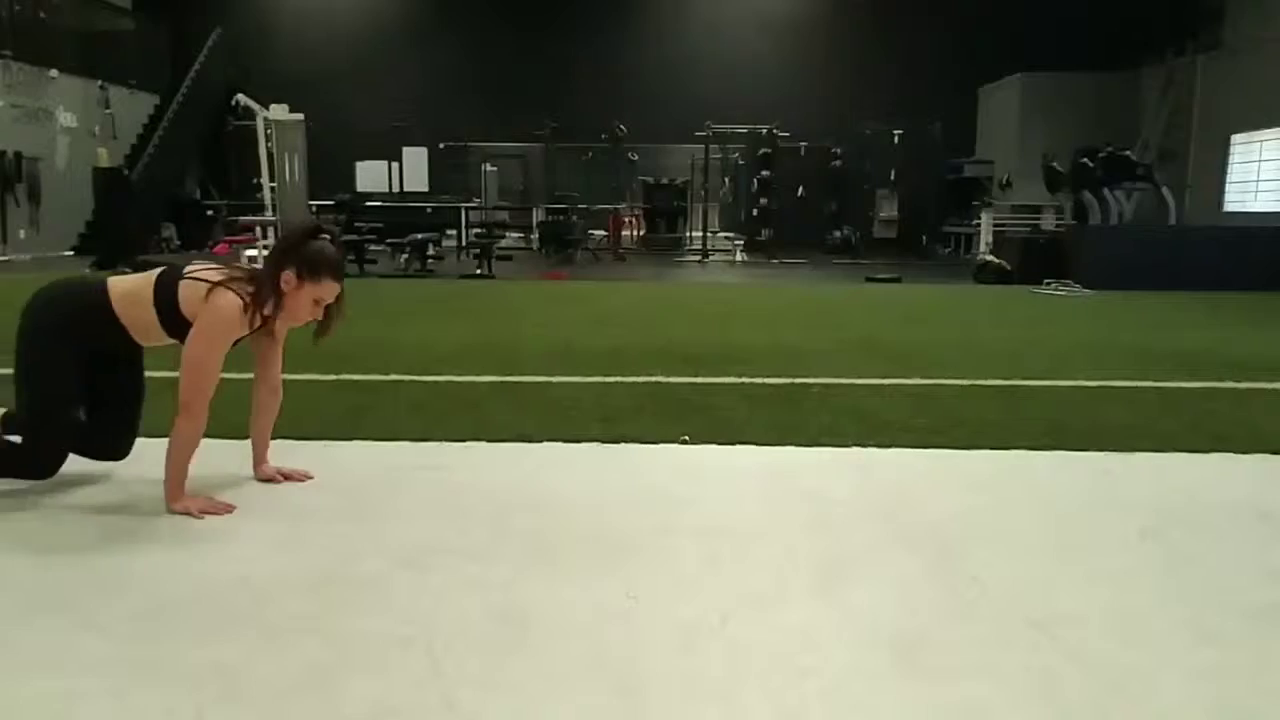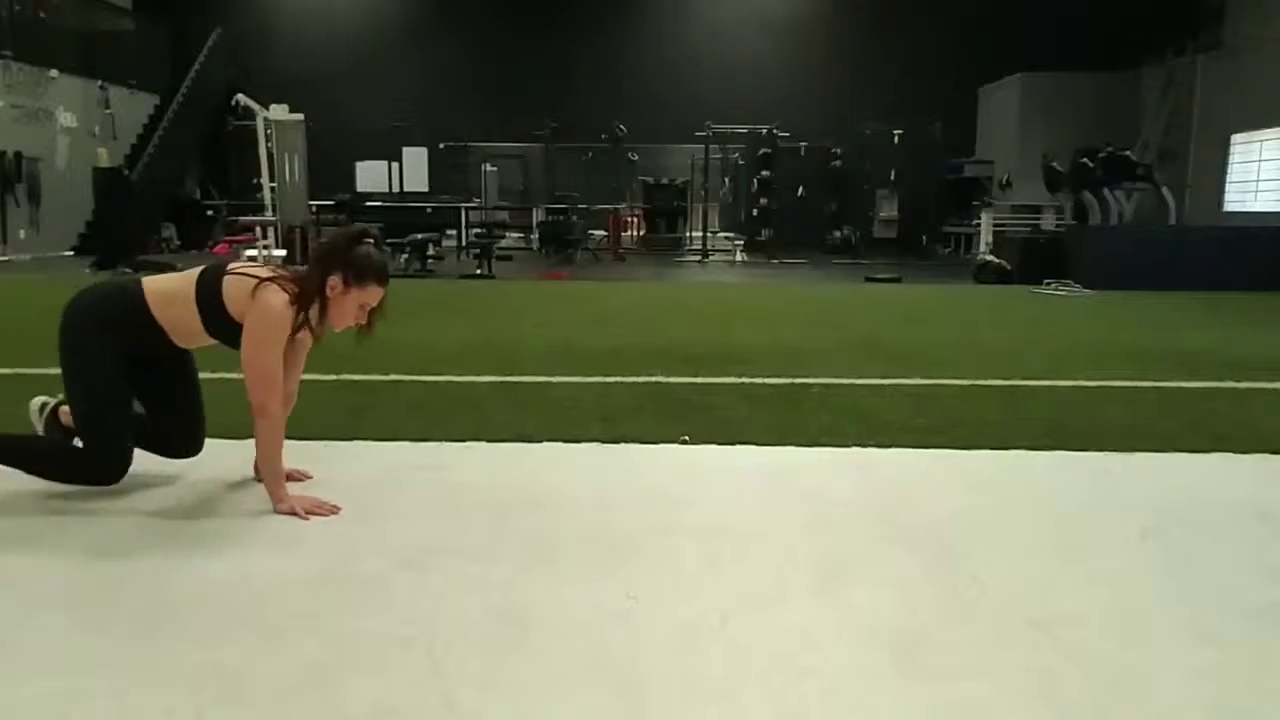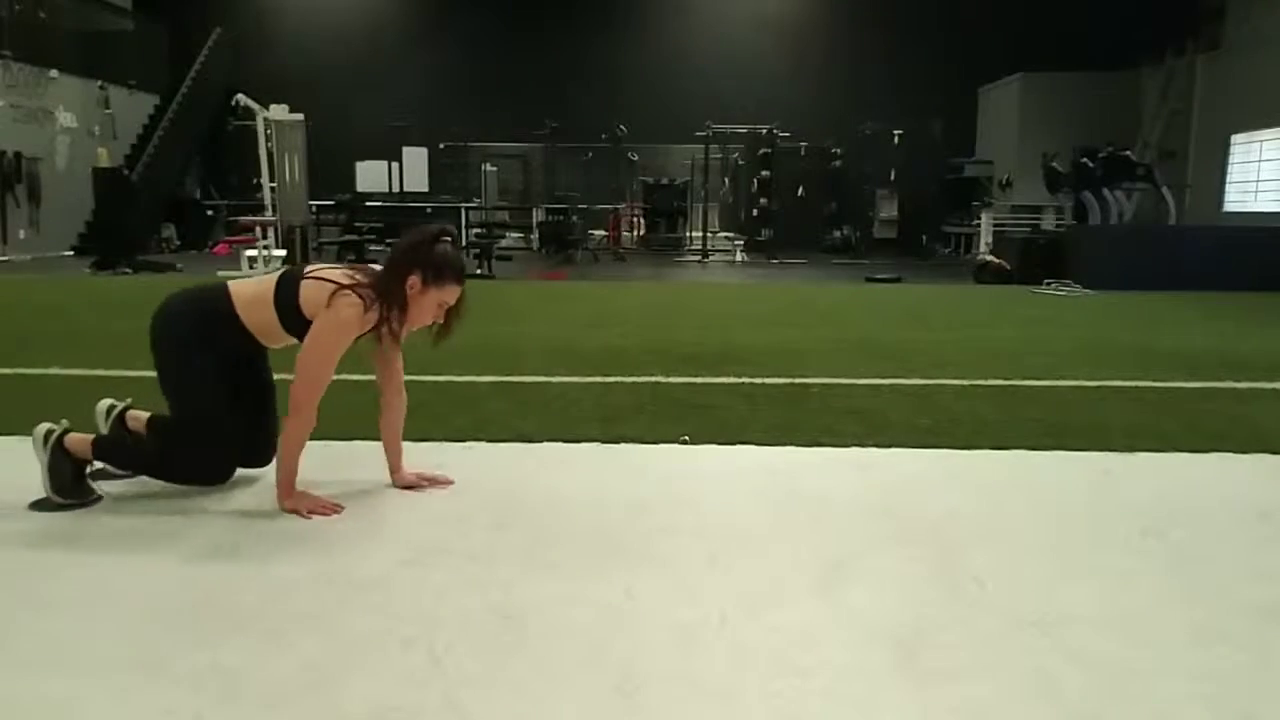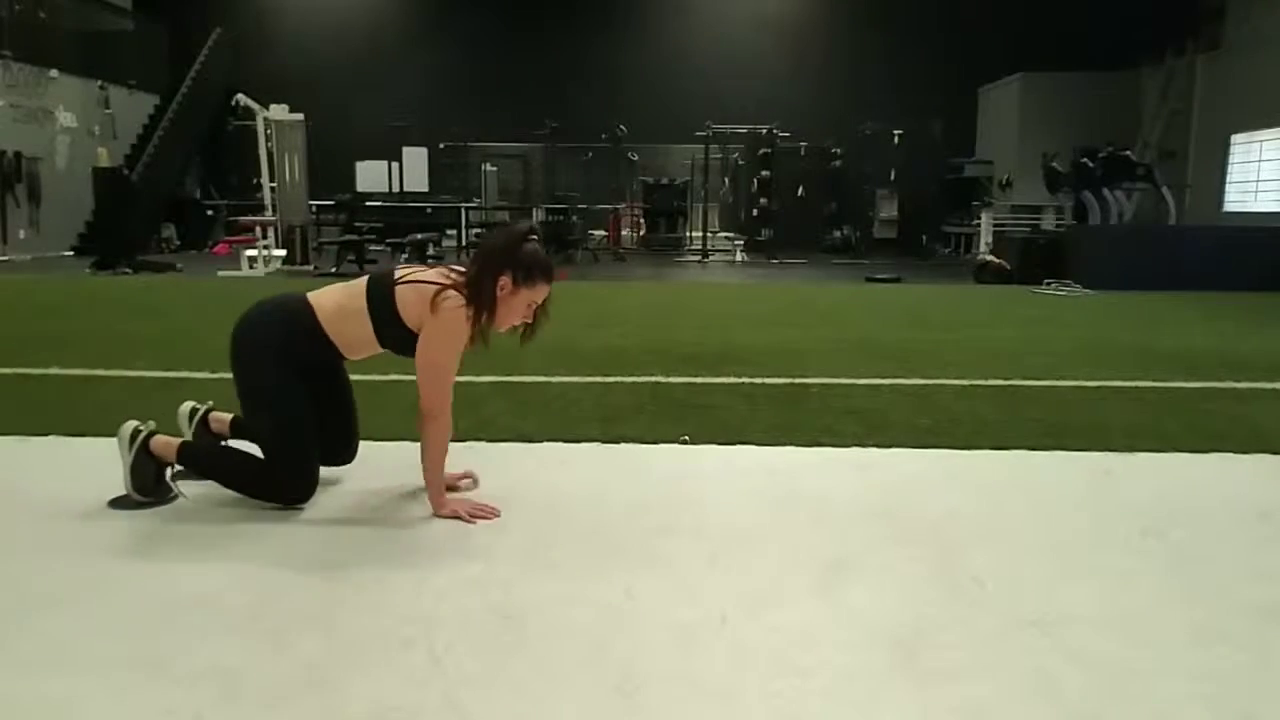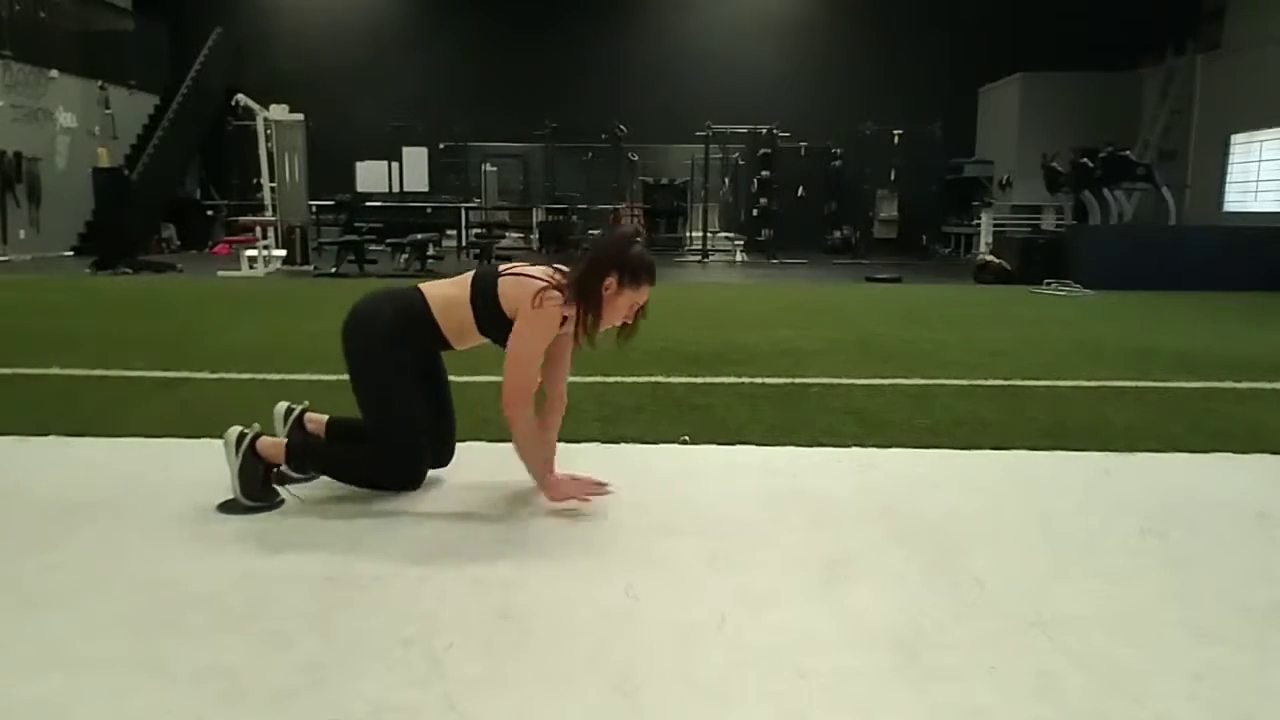
dt=0.3s
person 1, frame 1
left shoulder: (274, 303)
right shoulder: (228, 307)
left elbow: (269, 387)
right elbow: (191, 408)
left wrist: (261, 463)
right wrist: (176, 495)
left hip: (113, 334)
right hip: (61, 320)
left knee: (110, 445)
right knee: (42, 460)
person 1, frame 2
left shoulder: (309, 304)
right shoulder: (274, 304)
left elbow: (287, 392)
right elbow: (267, 408)
left wrist: (266, 463)
right wrist: (280, 495)
left hip: (153, 332)
right hip: (100, 323)
left knee: (183, 442)
right knee: (105, 464)
left ankle: (63, 416)
person 1, frame 3
left shoulder: (387, 300)
right shoulder: (349, 307)
left elbow: (392, 392)
right elbow: (302, 407)
left wrist: (398, 471)
right wrist: (288, 492)
left hip: (230, 334)
right hip: (186, 327)
left knee: (255, 450)
right knee: (213, 463)
left ankle: (125, 419)
right ankle: (66, 444)
person 1, frame 4
left shoulder: (468, 296)
right shoulder: (451, 307)
left elbow: (435, 405)
right elbow: (435, 412)
left wrist: (435, 475)
right wrist: (438, 498)
left hip: (304, 340)
right hip: (269, 340)
left knee: (338, 451)
right knee: (294, 486)
left ankle: (211, 421)
right ankle: (152, 445)
person 1, frame 5
left shoulder: (568, 294)
right shoulder: (547, 302)
left elbow: (553, 394)
right elbow: (517, 405)
left wrist: (547, 470)
right wrist: (547, 482)
left hip: (406, 332)
right hip: (378, 329)
left knee: (438, 449)
right knee: (406, 471)
left ankle: (303, 421)
right ankle: (260, 448)
